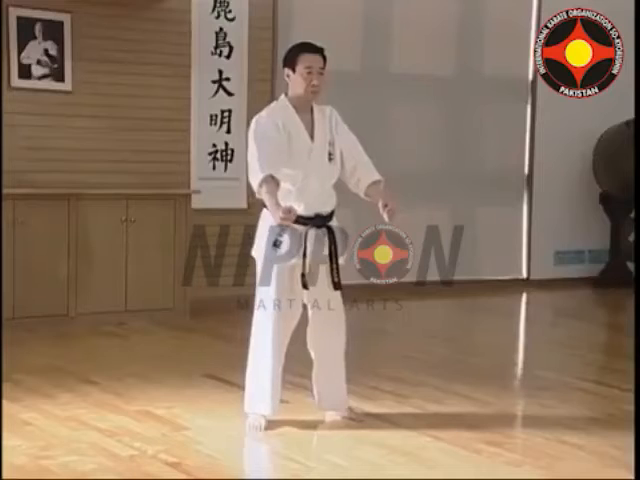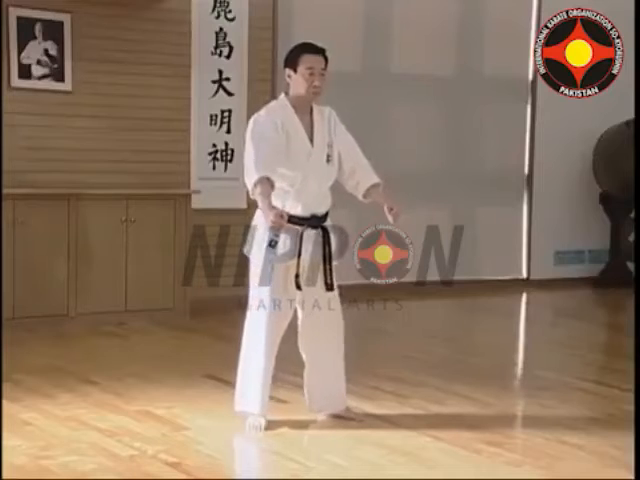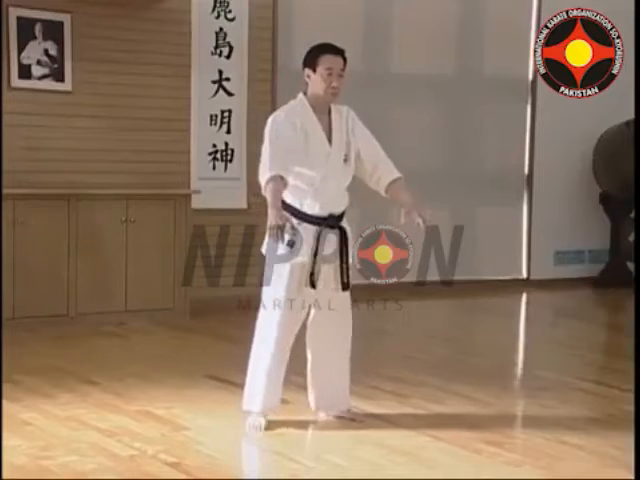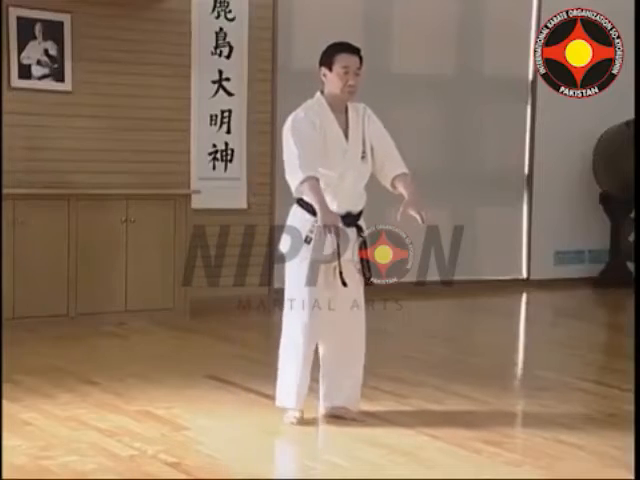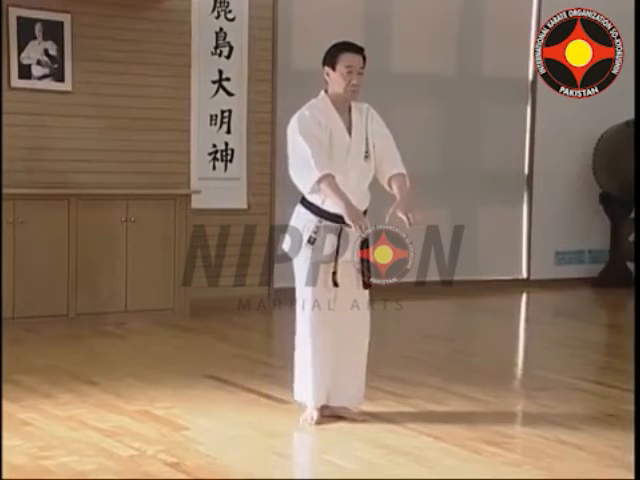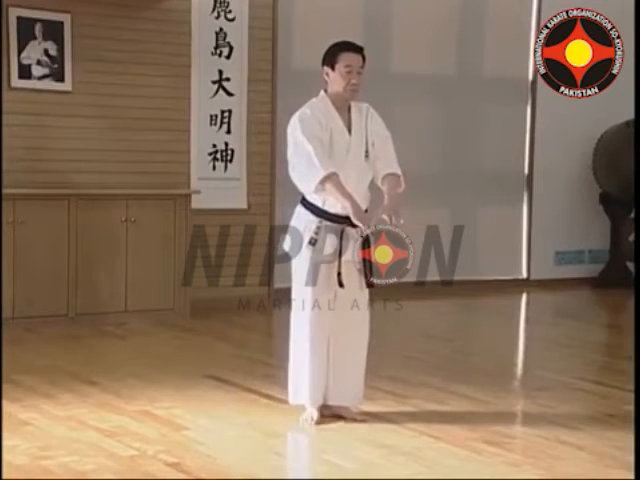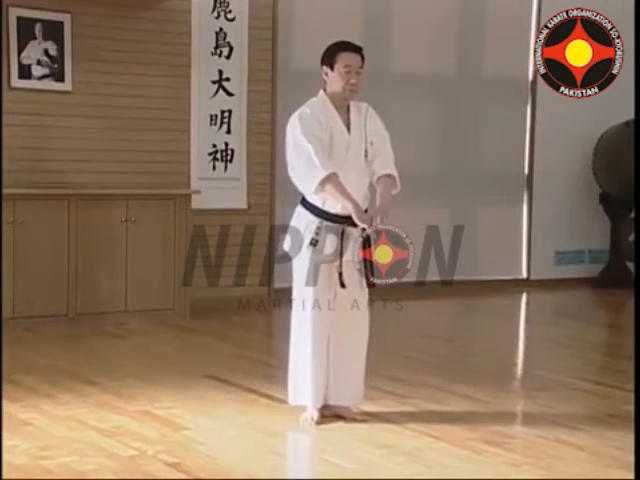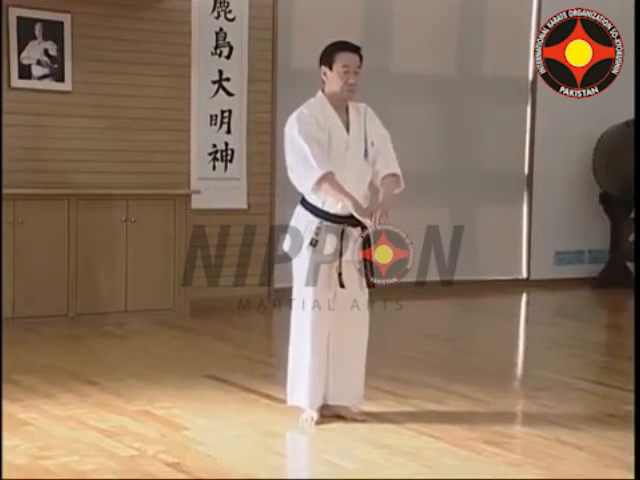
dt=0.3s
person 1, frame 1
left shoulder: (331, 120)
right shoulder: (268, 121)
left elbow: (358, 167)
right elbow: (263, 170)
left wrist: (381, 198)
right wrist: (274, 206)
left hip: (321, 232)
right hip: (282, 232)
left knee: (330, 319)
right knee: (273, 319)
left ankle: (333, 400)
right ankle: (260, 406)
person 1, frame 2
left shoulder: (329, 121)
right shoulder: (267, 121)
left elbow: (356, 170)
right elbow: (259, 170)
left wrist: (385, 202)
right wrist: (266, 208)
left hip: (316, 232)
right hip: (278, 231)
left knee: (325, 319)
right knee: (266, 319)
left ankle: (328, 400)
right ankle: (254, 406)
person 1, frame 3
left shoulder: (347, 119)
right shoulder: (285, 120)
left elbow: (378, 166)
right elbow: (272, 167)
left wrist: (406, 201)
right wrist: (274, 207)
left hip: (332, 231)
right hip: (295, 229)
left knee: (335, 317)
right knee: (279, 316)
left ankle: (329, 400)
right ankle: (258, 406)
person 1, frame 4
left shoulder: (365, 118)
right shoulder: (303, 120)
left elbow: (390, 162)
right elbow: (301, 169)
left wrist: (409, 195)
right wrist: (321, 208)
left hip: (350, 227)
right hip: (311, 225)
left knee: (348, 317)
right knee: (306, 314)
left ankle: (336, 400)
right ankle: (292, 400)
person 1, frame 5
left shoulder: (369, 117)
right shoulder: (307, 119)
left elbow: (390, 163)
right elbow: (314, 169)
left wrist: (401, 197)
right wrist: (345, 205)
left hip: (353, 229)
right hip: (316, 225)
left knee: (353, 316)
right knee: (314, 314)
left ankle: (339, 398)
right ankle: (313, 400)
person 1, frame 6
left shoulder: (369, 117)
right shoulder: (307, 119)
left elbow: (386, 164)
right elbow: (318, 169)
left wrist: (390, 200)
right wrist: (352, 205)
left hip: (354, 229)
right hip: (317, 226)
left knee: (353, 316)
right knee: (313, 314)
left ankle: (340, 397)
right ankle: (312, 400)
person 1, frame 7
left shoulder: (368, 116)
right shoulder: (306, 118)
left elbow: (384, 166)
right elbow: (317, 171)
left wrist: (381, 204)
right wrist: (354, 206)
left hip: (354, 229)
right hip: (317, 226)
left knee: (353, 315)
right knee: (313, 314)
left ankle: (340, 397)
right ankle: (312, 400)
person 1, frame 8
left shoulder: (366, 117)
right shoulder: (305, 119)
left elbow: (386, 165)
right elbow: (314, 170)
left wrist: (384, 202)
right wrist: (354, 204)
left hip: (353, 230)
right hip: (316, 226)
left knee: (352, 315)
right knee: (313, 314)
left ankle: (339, 397)
right ankle: (311, 401)
